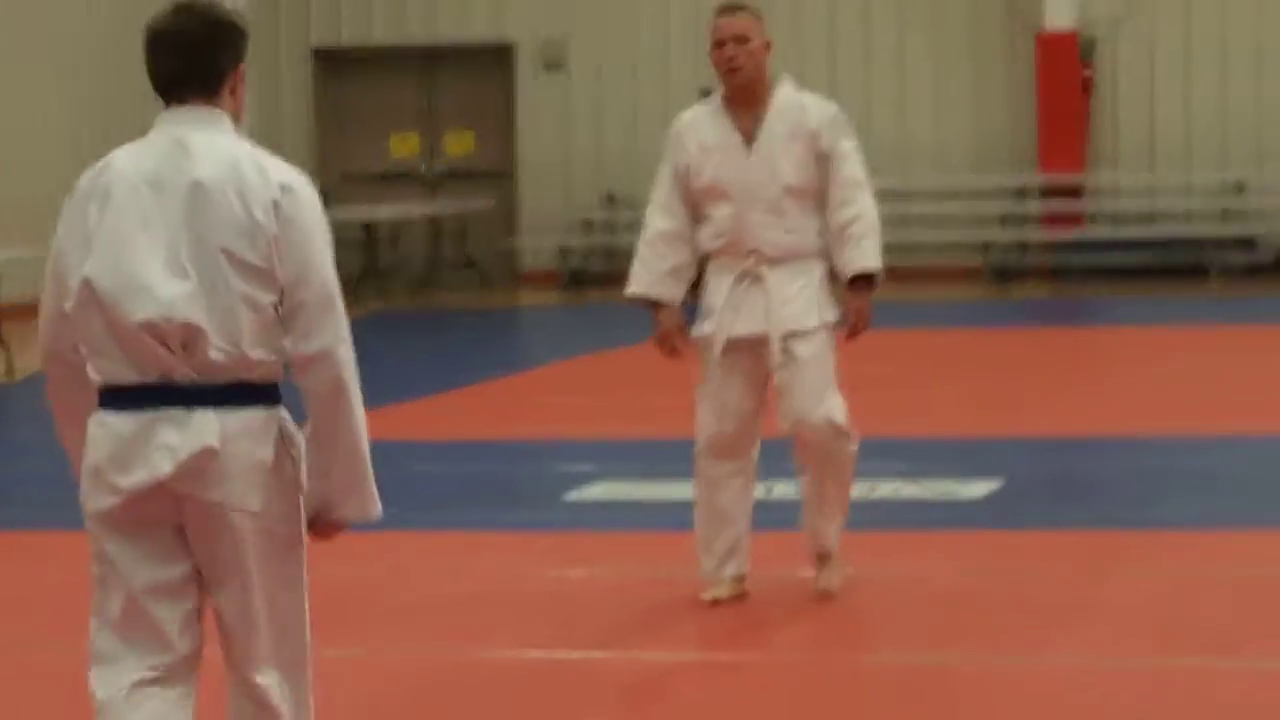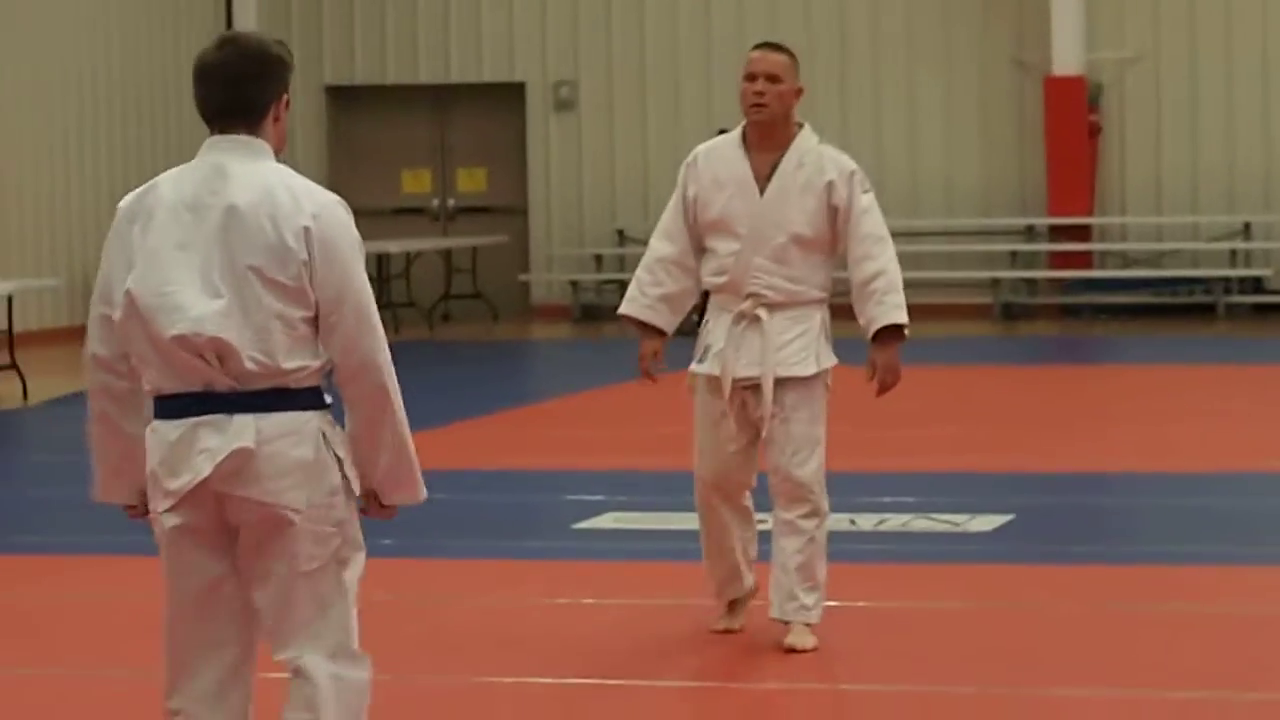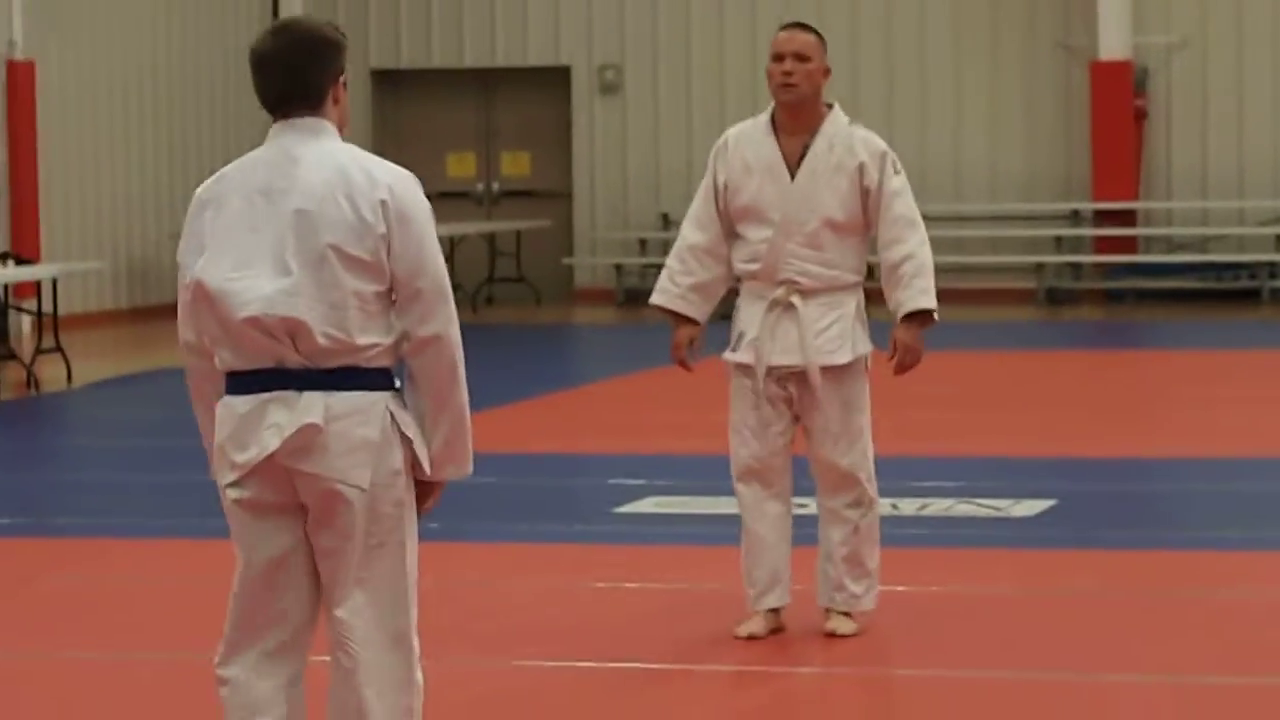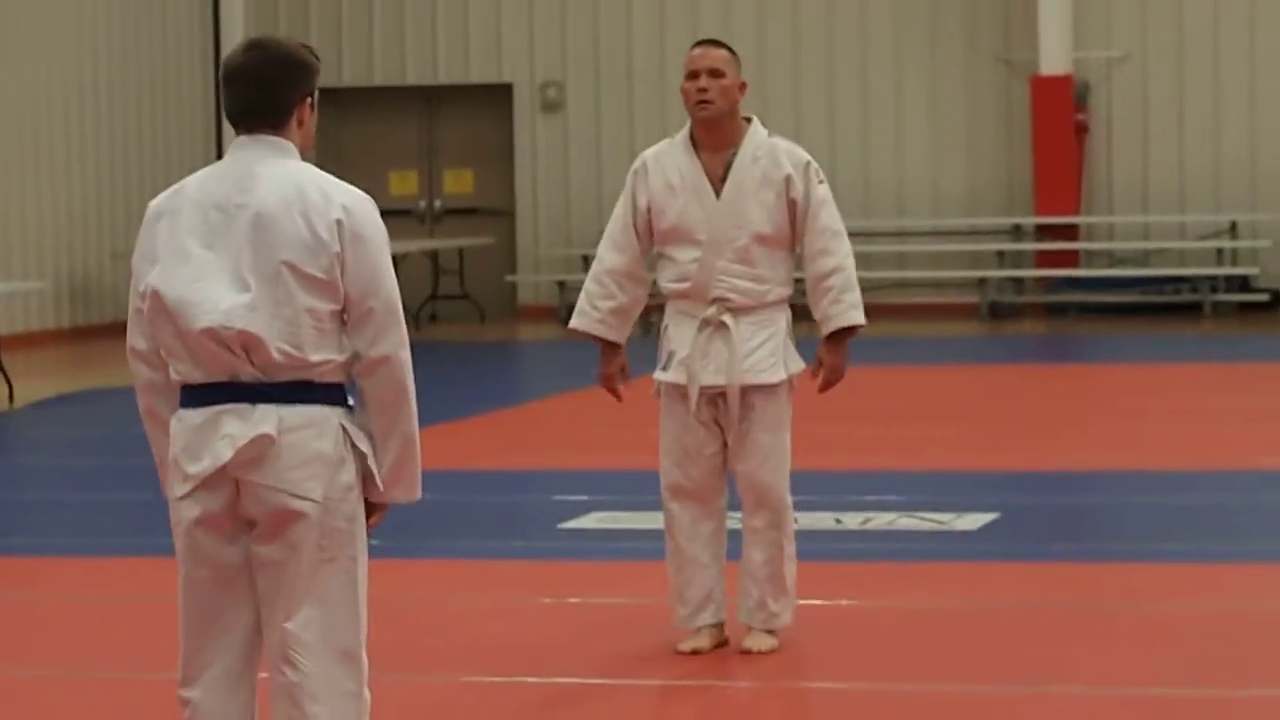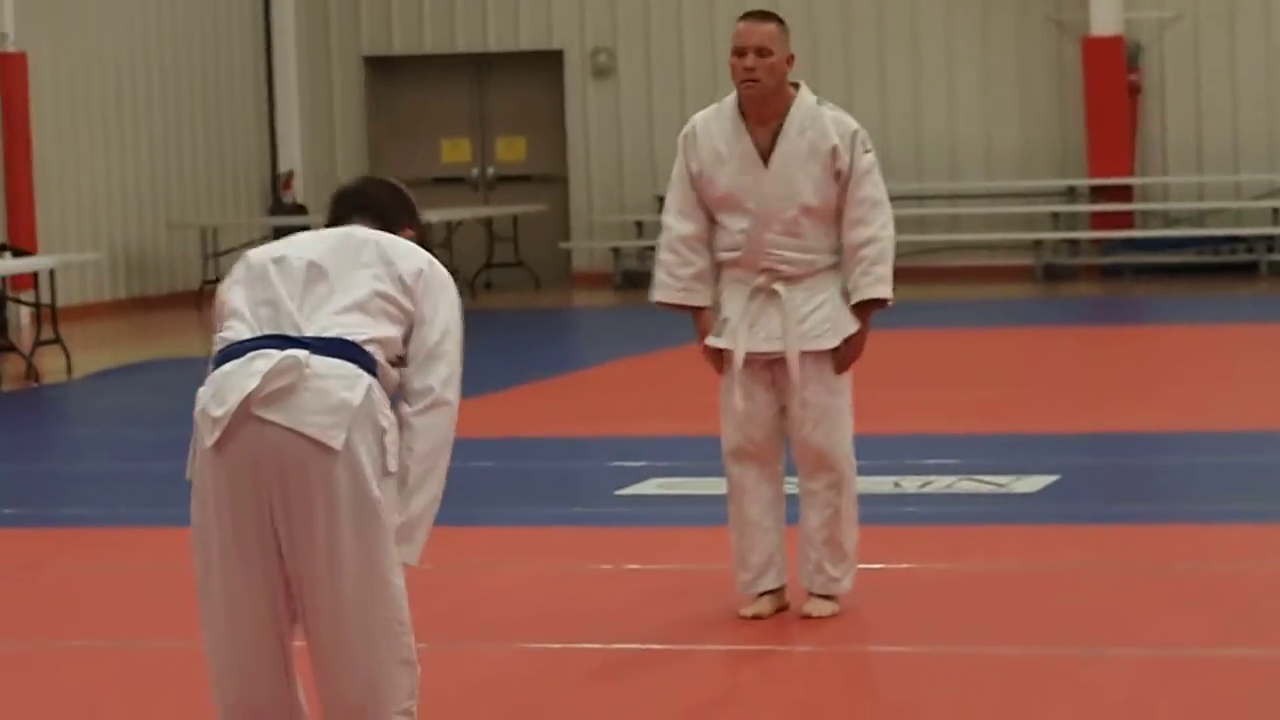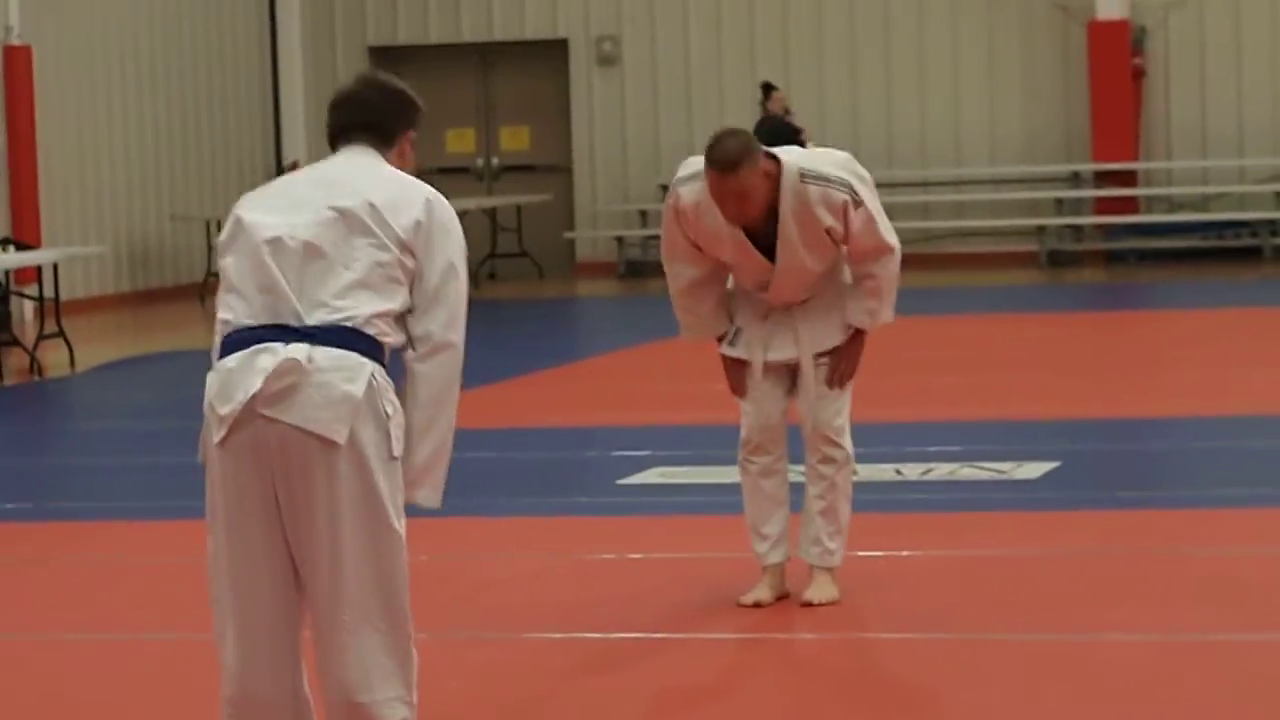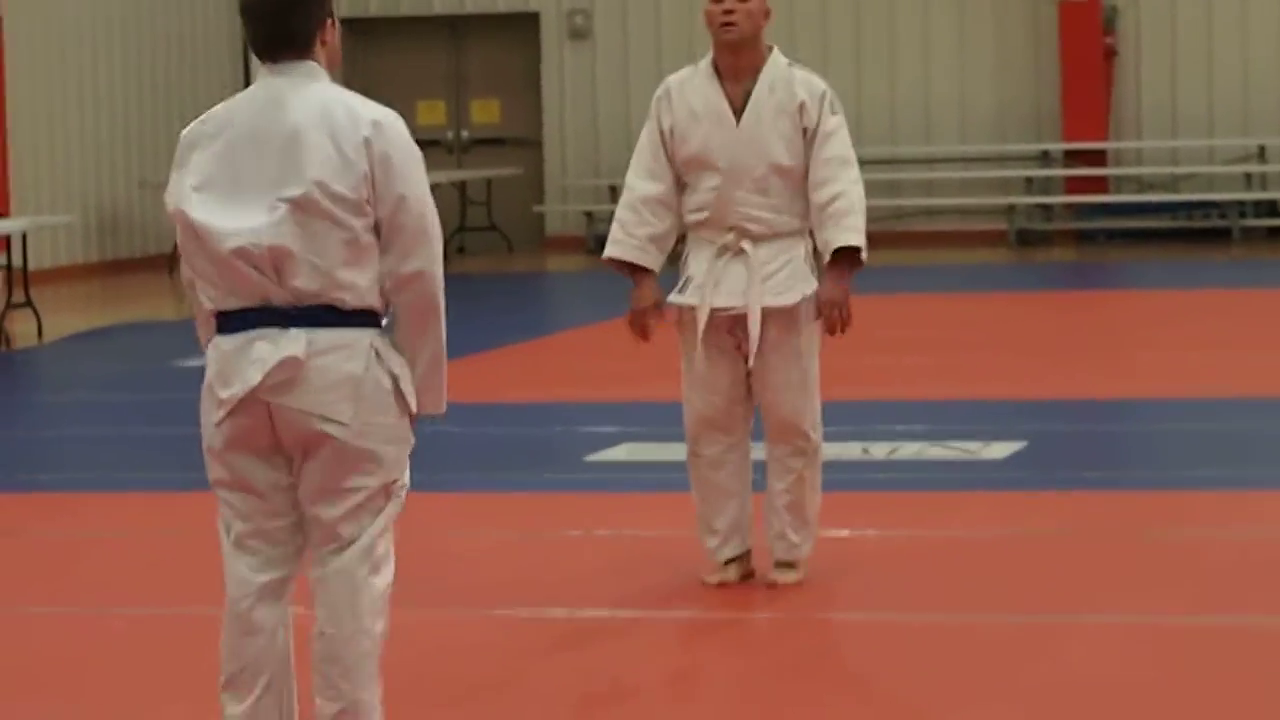
dt=0.5s
person 1, frame 1
left shoulder: (96, 187)
right shoulder: (275, 187)
left elbow: (61, 349)
right elbow: (320, 347)
left wrist: (96, 447)
right wrist: (340, 485)
left hip: (127, 446)
right hip: (236, 442)
person 1, frame 2
left shoulder: (139, 208)
right shoulder: (309, 208)
left elbow: (108, 357)
right elbow: (360, 355)
left wrist: (123, 472)
right wrist: (387, 471)
left hip: (182, 450)
right hip: (286, 447)
left knee: (201, 660)
right knee: (323, 651)
person 1, frame 3
left shoulder: (213, 195)
right shoulder: (384, 185)
left elbow: (197, 342)
right elbow: (431, 330)
right wrist: (438, 451)
left hip: (250, 428)
right hip: (355, 427)
left knee: (258, 633)
right knee: (371, 632)
person 1, frame 4
left shoulder: (167, 209)
right shoulder: (339, 206)
left elbow: (146, 352)
right elbow: (381, 353)
right wrist: (387, 472)
left hip: (201, 443)
right hip: (306, 442)
left knee: (211, 644)
right knee: (317, 645)
person 1, frame 5
left shoulder: (260, 259)
right shoulder: (421, 267)
right elbow: (432, 404)
right wrist: (400, 531)
left hip: (228, 404)
right hip: (336, 405)
left knee: (242, 627)
right knee: (366, 631)
person 1, frame 6
left shoulder: (259, 200)
right shoulder: (421, 204)
right elbow: (435, 346)
right wrist: (416, 474)
left hip: (239, 394)
right hip: (339, 393)
left knee: (251, 611)
right knee: (363, 609)
person 1, frame 7
left shoulder: (201, 136)
right shoulder: (370, 126)
left elbow: (198, 273)
right elbow: (414, 268)
right wrist: (420, 382)
left hip: (239, 367)
right hip: (342, 366)
left knee: (253, 567)
right knee: (351, 569)
person 2, frame 1
left shoulder: (817, 118)
right shoulder: (689, 130)
left elbow: (850, 205)
right elbow: (669, 225)
left wrist: (859, 285)
right wrist: (664, 303)
left hip: (799, 295)
right hip: (725, 300)
left knee: (817, 424)
right knee: (720, 441)
left ankle: (825, 549)
right ankle: (724, 570)
person 2, frame 2
left shoulder: (833, 170)
right shoulder: (705, 163)
left elbow: (873, 256)
right elbow: (673, 251)
left wrist: (886, 336)
right wrist: (652, 325)
left hip: (795, 342)
right hip: (723, 338)
left knee: (797, 483)
right knee: (716, 476)
left ankle: (799, 612)
right ankle: (735, 588)
person 2, frame 3
left shoulder: (864, 150)
right shoulder: (734, 148)
left elbow: (903, 239)
right elbow: (704, 238)
left wrist: (911, 318)
right wrist: (686, 314)
left hip: (832, 327)
right hip: (757, 325)
left knee: (844, 470)
right knee: (756, 469)
left ankle: (846, 600)
right ankle: (766, 602)
person 2, frame 4
left shoulder: (788, 163)
right shoulder: (652, 168)
left elbow: (826, 253)
right elbow: (621, 260)
left wrist: (835, 338)
right wrist: (611, 343)
left hip: (760, 343)
right hip: (685, 344)
left knee: (764, 489)
right knee: (687, 487)
left ankle: (764, 619)
right ankle: (703, 618)
person 2, frame 5
left shoulder: (838, 132)
right shoulder: (701, 134)
left elbow: (868, 225)
right elbow: (685, 229)
left wrist: (862, 315)
right wrist: (700, 312)
left hip: (815, 309)
right hip: (742, 311)
left knee: (824, 453)
right knee: (747, 451)
left ankle: (826, 583)
right ankle: (764, 583)
person 2, frame 6
left shoulder: (833, 184)
right shoulder: (686, 197)
left elbow: (877, 257)
right elbow: (690, 276)
left wrist: (858, 334)
right wrist: (722, 340)
left hip: (824, 316)
right hip: (754, 320)
left knee: (825, 437)
right knee: (758, 440)
left ankle: (823, 566)
right ankle: (772, 571)
person 2, frame 7
left shoulder: (807, 92)
right shoulder: (675, 95)
left elbow: (837, 183)
right elbow: (650, 189)
left wrist: (839, 271)
right wrist: (641, 276)
left hip: (782, 272)
right hip: (707, 273)
left knee: (792, 420)
right knee: (710, 422)
left ankle: (789, 551)
right ankle: (731, 550)
